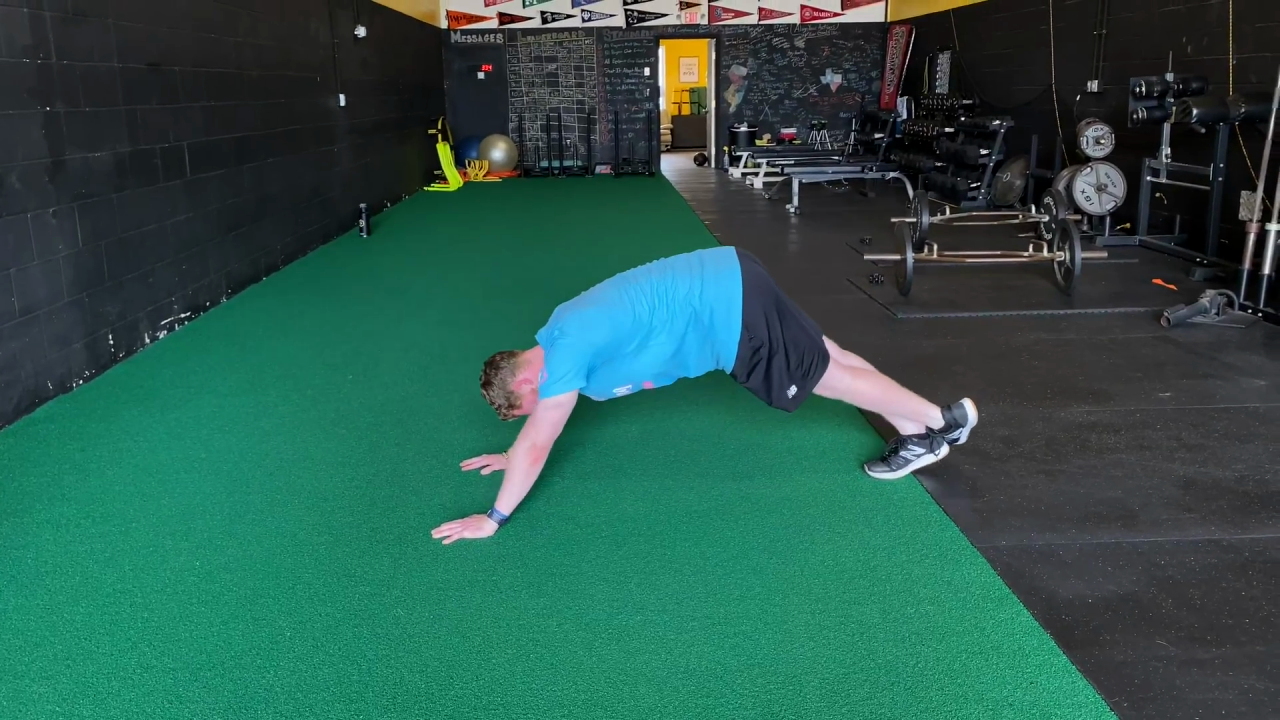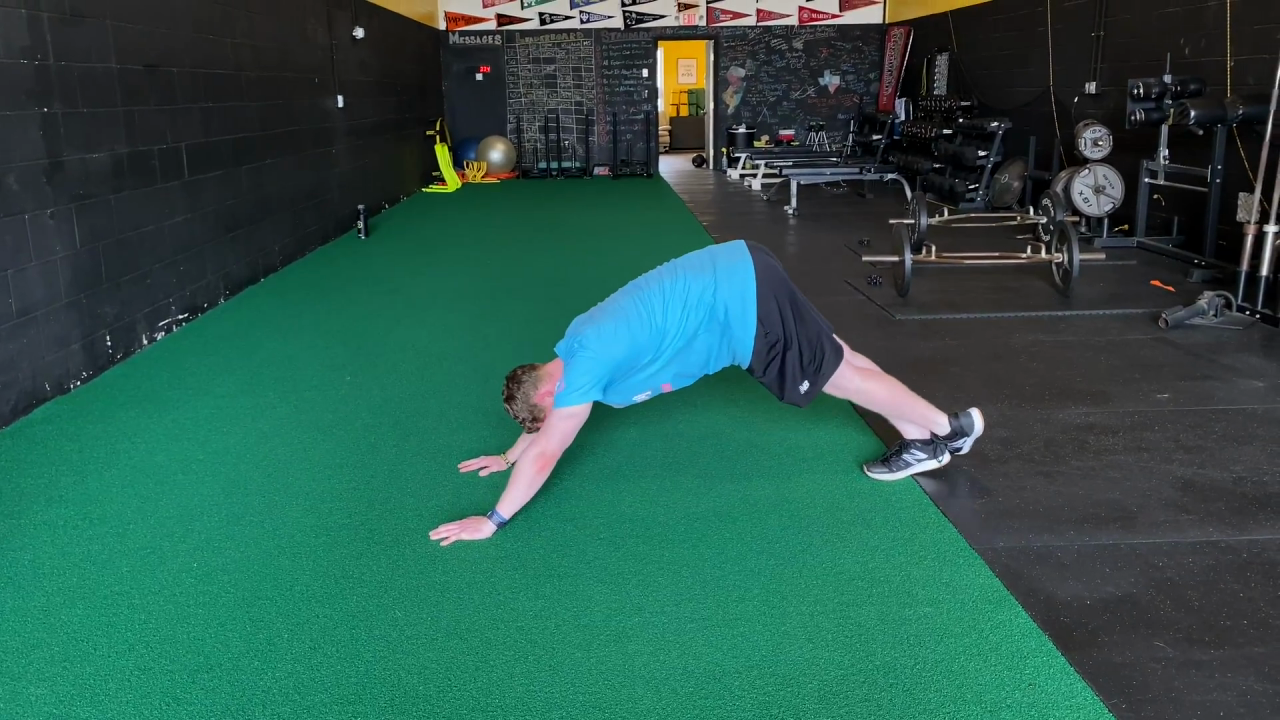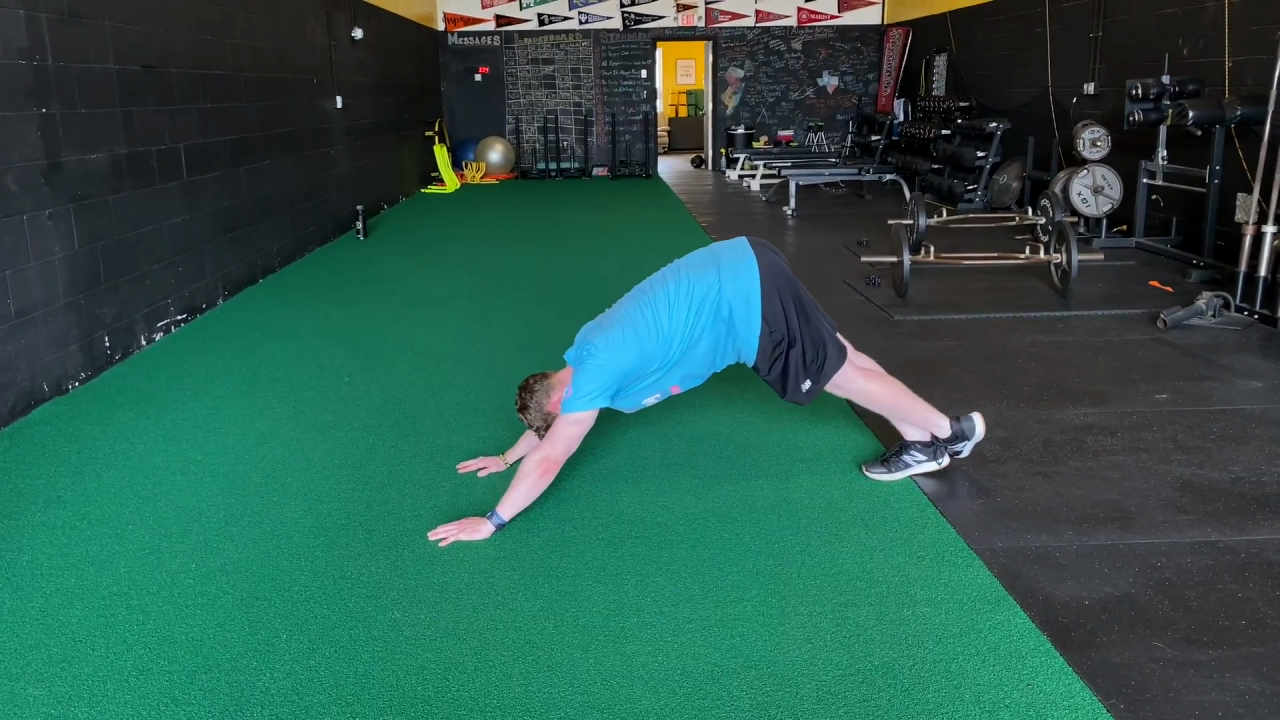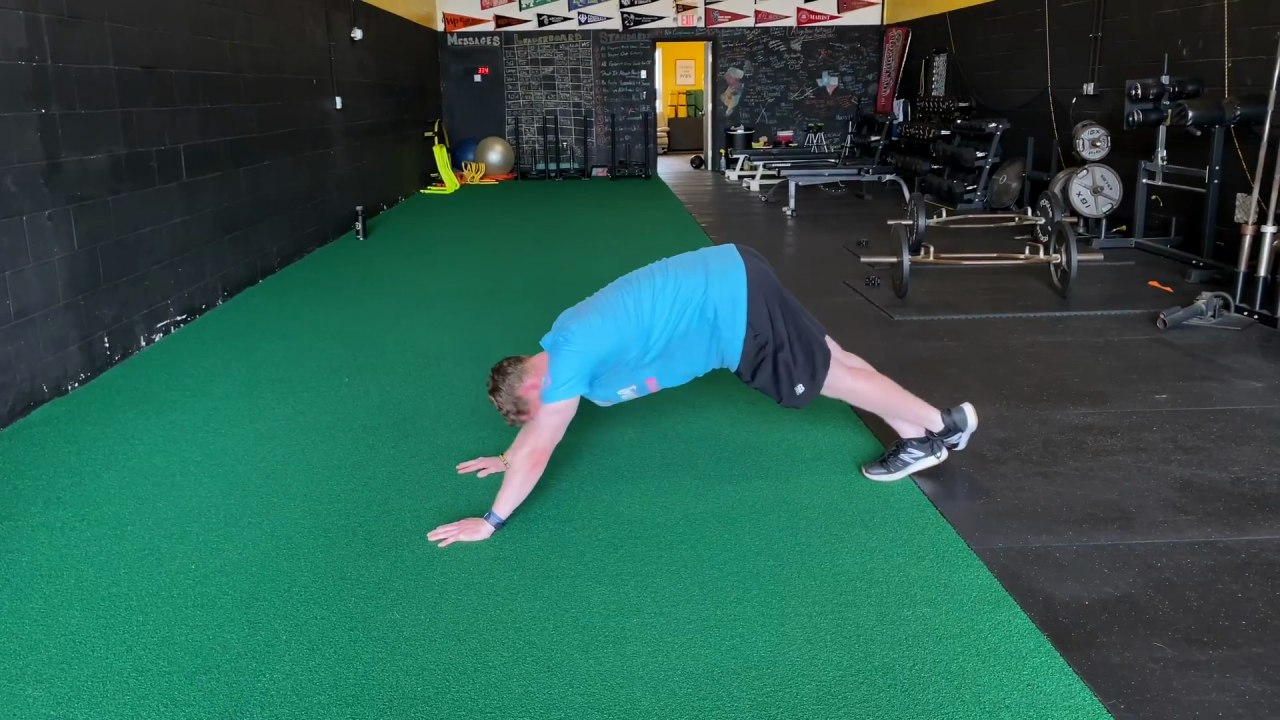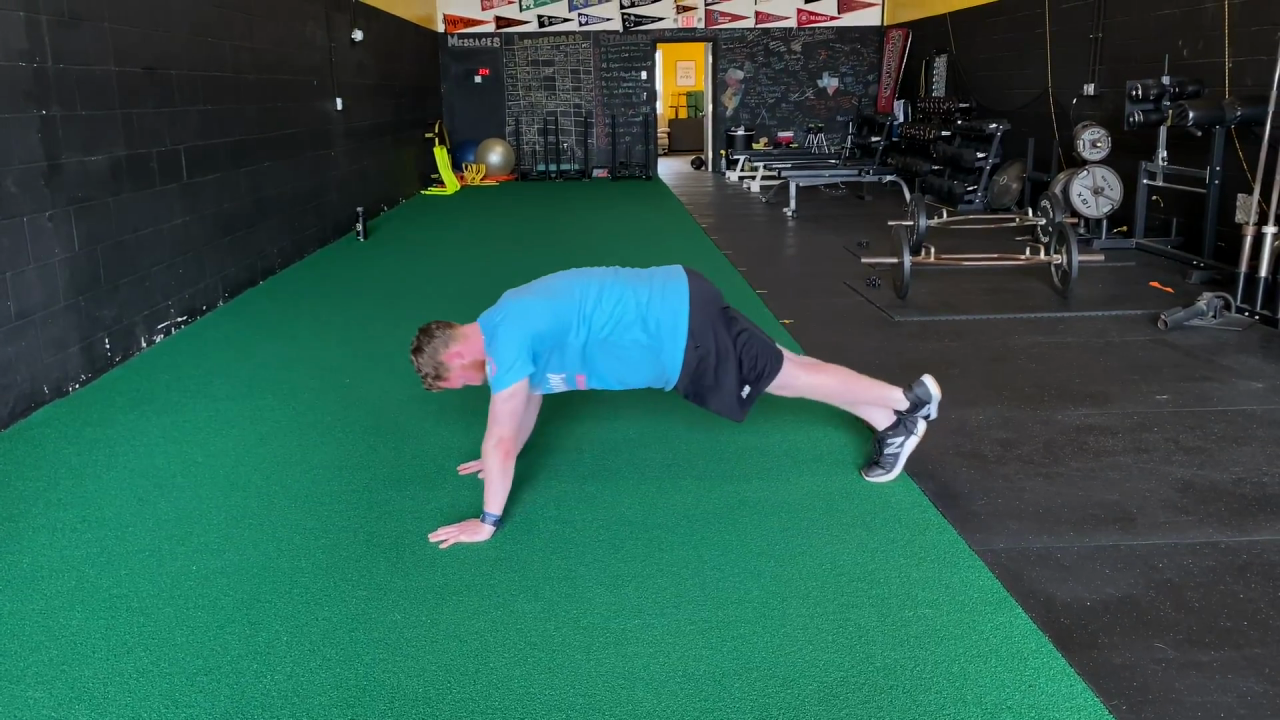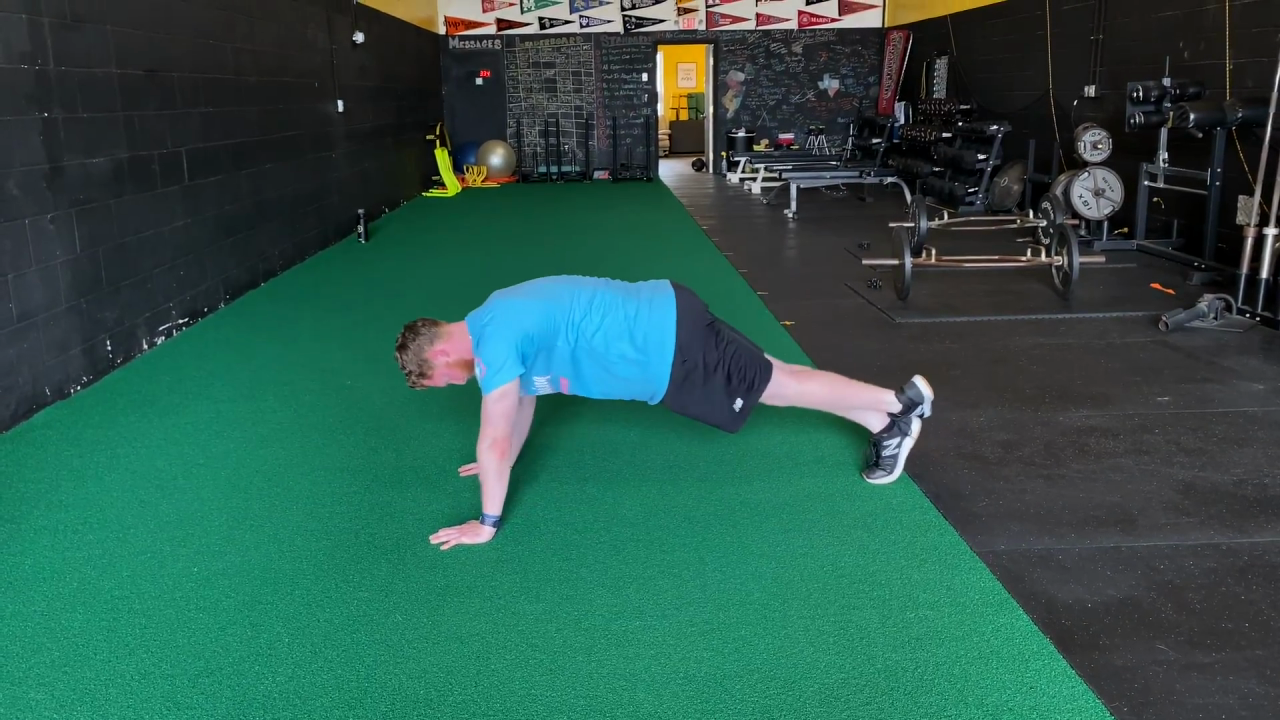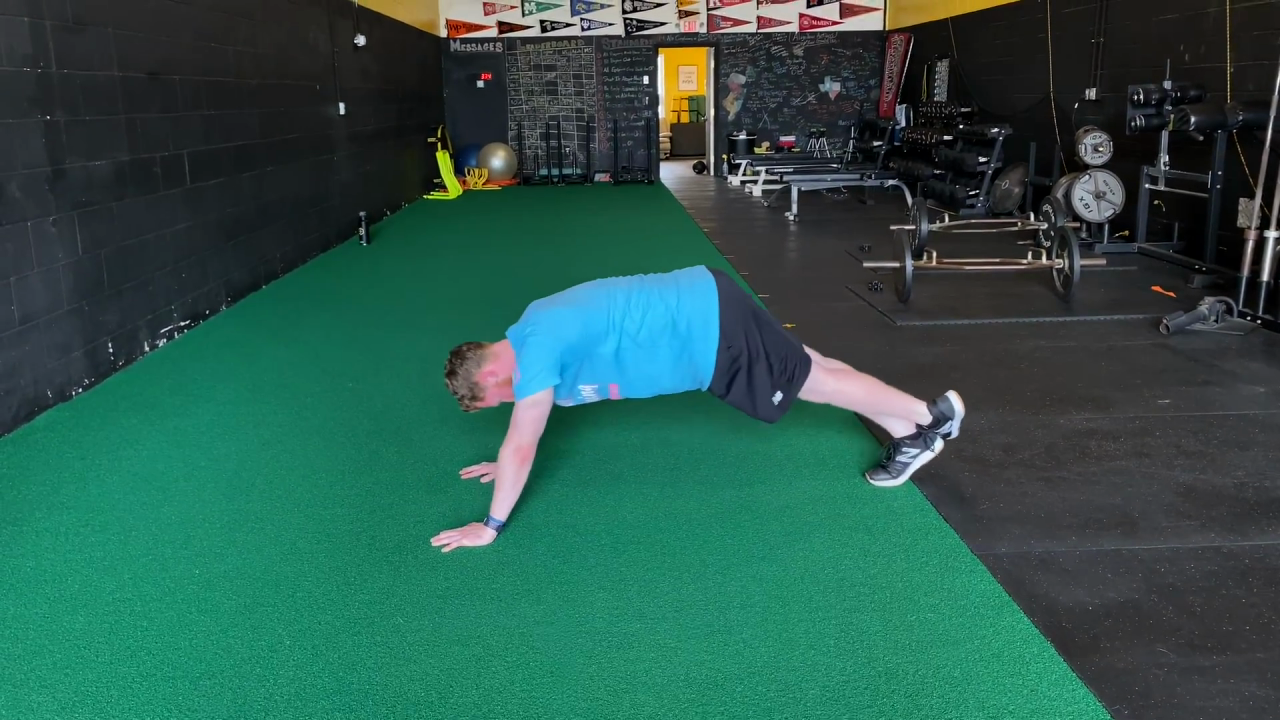
dt=0.4s
person 1, frame 1
left shoulder: (566, 354)
right shoulder: (559, 337)
left elbow: (538, 444)
right elbow: (541, 423)
left wrist: (494, 518)
right wrist: (510, 455)
left hip: (729, 311)
right hip: (725, 283)
left knee: (828, 376)
right knee: (824, 356)
left ankle: (940, 420)
right ankle: (917, 433)
person 1, frame 2
left shoulder: (586, 365)
right shoulder: (576, 349)
left elbow: (546, 451)
right elbow: (546, 413)
left wrist: (493, 520)
right wrist: (508, 457)
left hip: (743, 304)
right hip: (739, 276)
left knee: (835, 375)
right knee: (833, 357)
left ankle: (947, 428)
right ankle: (921, 436)
person 1, frame 3
left shoulder: (594, 372)
right shoulder: (587, 353)
left elbow: (549, 456)
right elbow: (549, 417)
left wrist: (492, 521)
right wrist: (508, 456)
left hip: (748, 299)
right hip: (744, 272)
left knee: (838, 372)
right knee: (838, 357)
left ankle: (946, 433)
right ankle: (920, 437)
person 1, frame 4
left shoulder: (569, 359)
right shoulder: (562, 343)
left elbow: (538, 450)
right elbow: (539, 411)
left wrist: (490, 521)
right wrist: (506, 457)
left hip: (734, 307)
right hip: (731, 281)
left knee: (827, 375)
right knee: (827, 357)
left ankle: (940, 426)
right ankle: (916, 435)
person 1, frame 5
left shoulder: (504, 339)
right shoulder: (509, 322)
left elbow: (501, 438)
right elbow: (528, 399)
left wrist: (487, 521)
right wrist: (498, 461)
left hip: (677, 328)
right hip: (674, 304)
left knee: (782, 377)
right knee: (779, 369)
left ankle: (907, 404)
right ankle: (893, 421)
person 1, frame 6
left shoulder: (493, 339)
right shoulder: (499, 321)
left elbow: (494, 438)
right elbow: (523, 399)
left wrist: (487, 522)
right wrist: (501, 465)
left hip: (668, 349)
right hip: (664, 322)
left knee: (775, 387)
right knee: (770, 377)
left ankle: (900, 403)
right ankle: (886, 426)
person 1, frame 7
left shoulder: (534, 351)
right shoulder: (536, 334)
left elbow: (521, 443)
right elbow: (537, 420)
left wrist: (491, 526)
right wrist: (505, 464)
left hip: (708, 331)
right hip: (702, 307)
left knee: (813, 382)
right knee: (806, 368)
left ankle: (930, 417)
right ankle: (910, 431)
